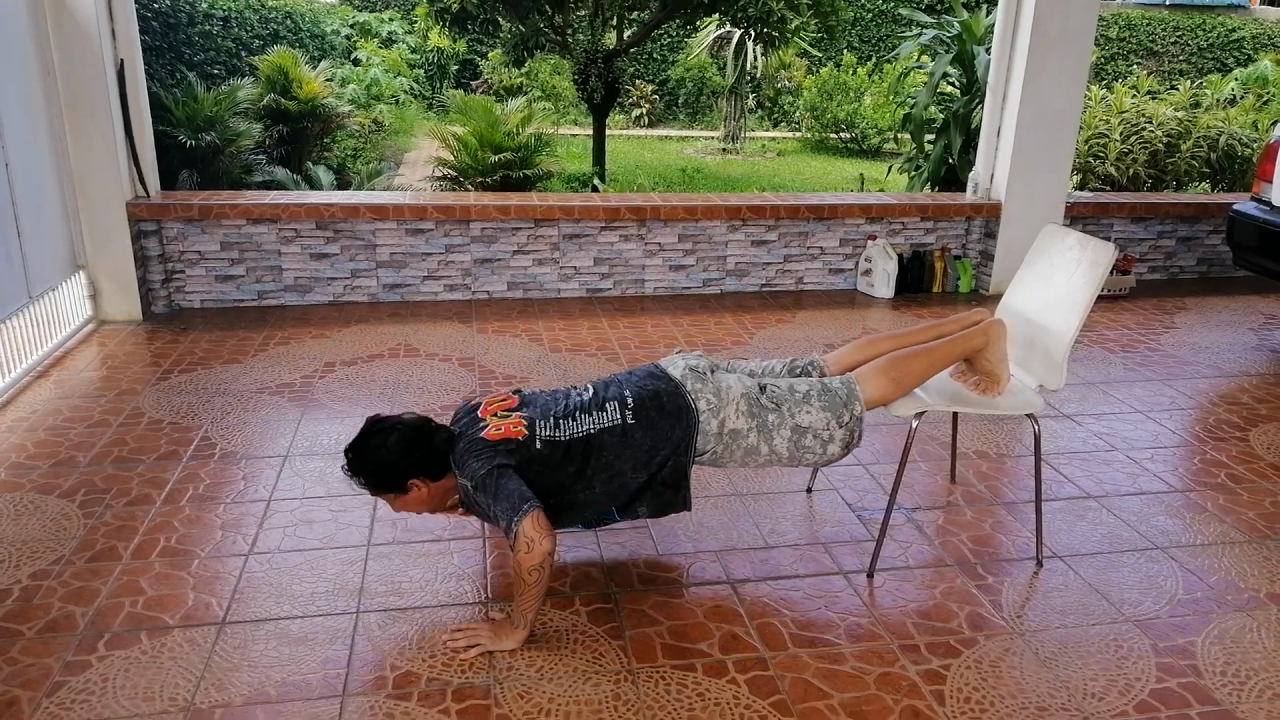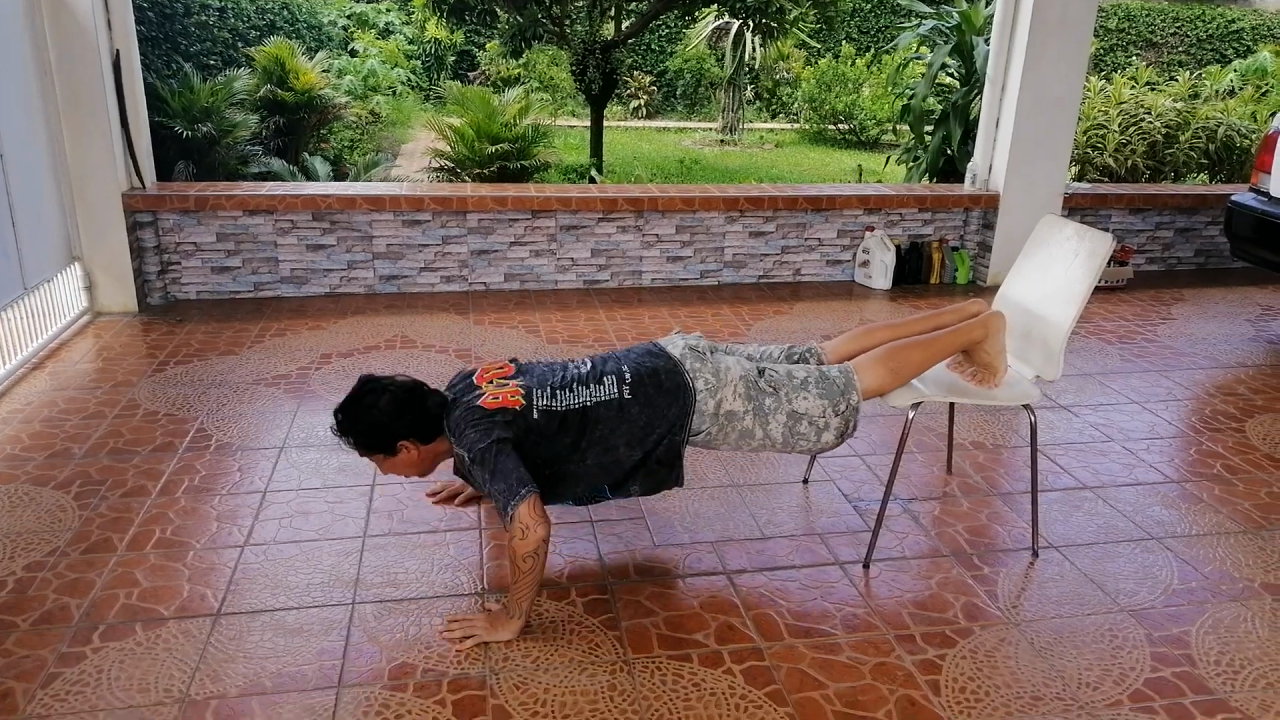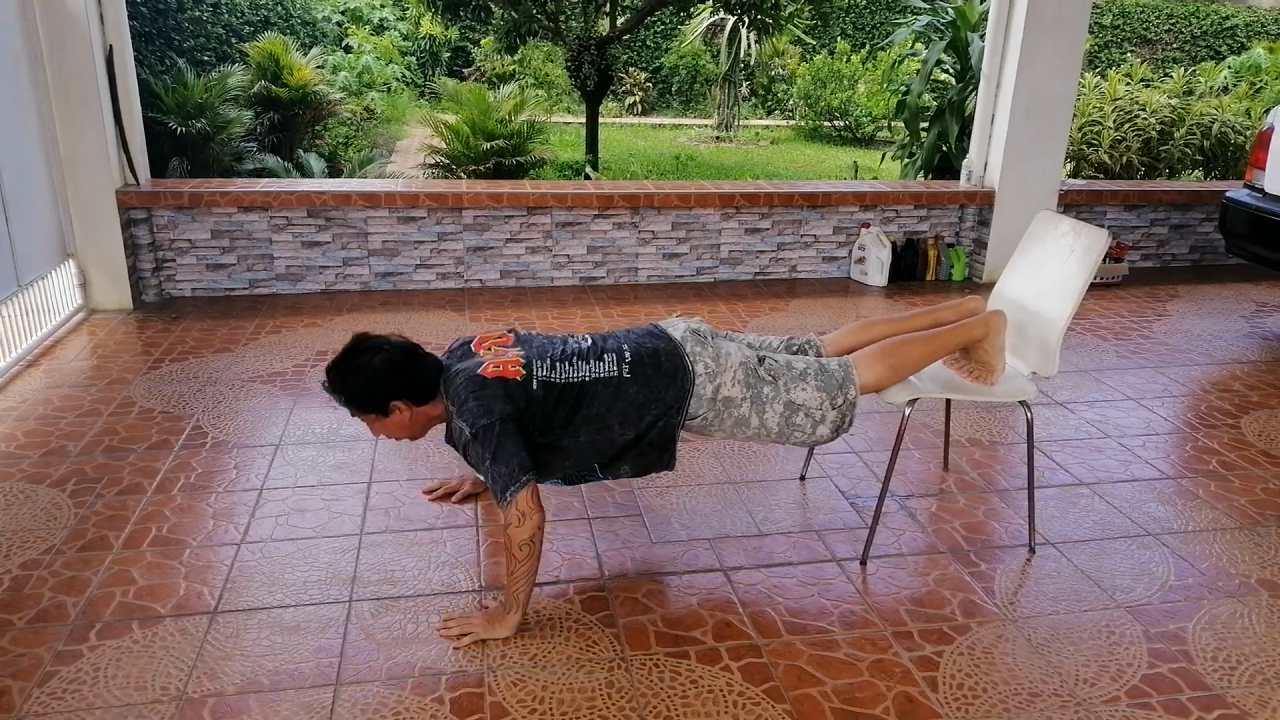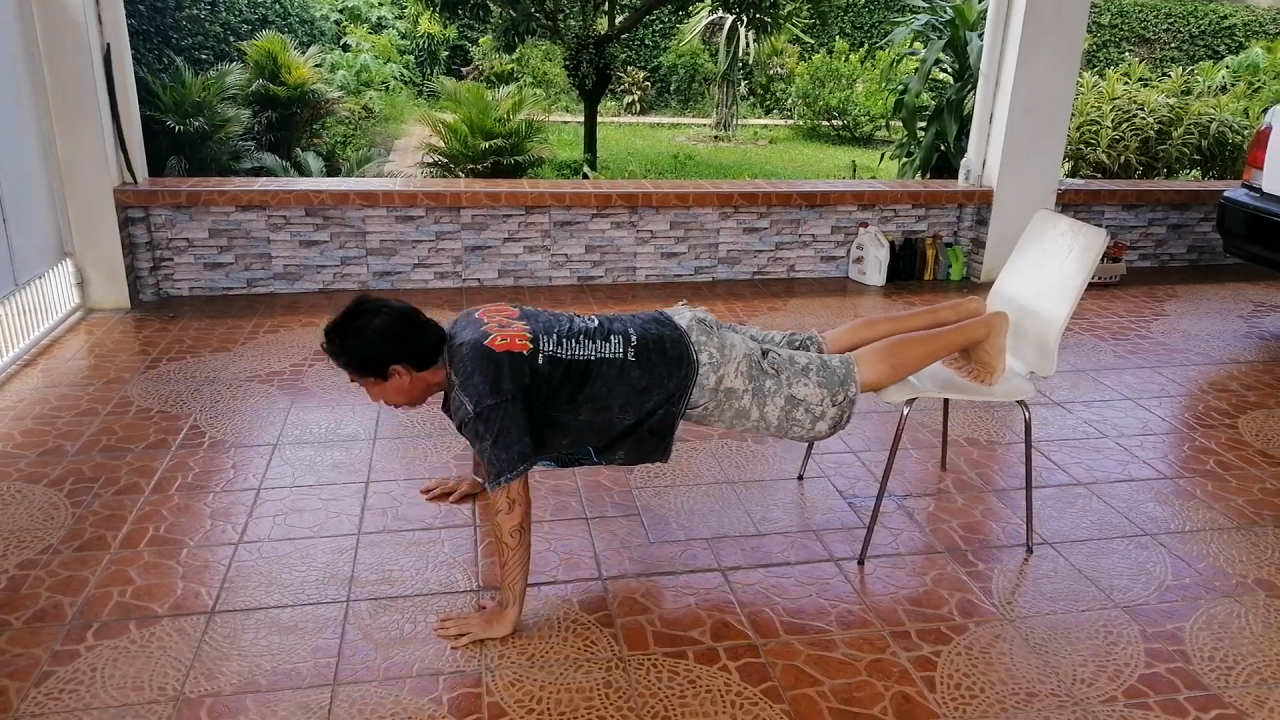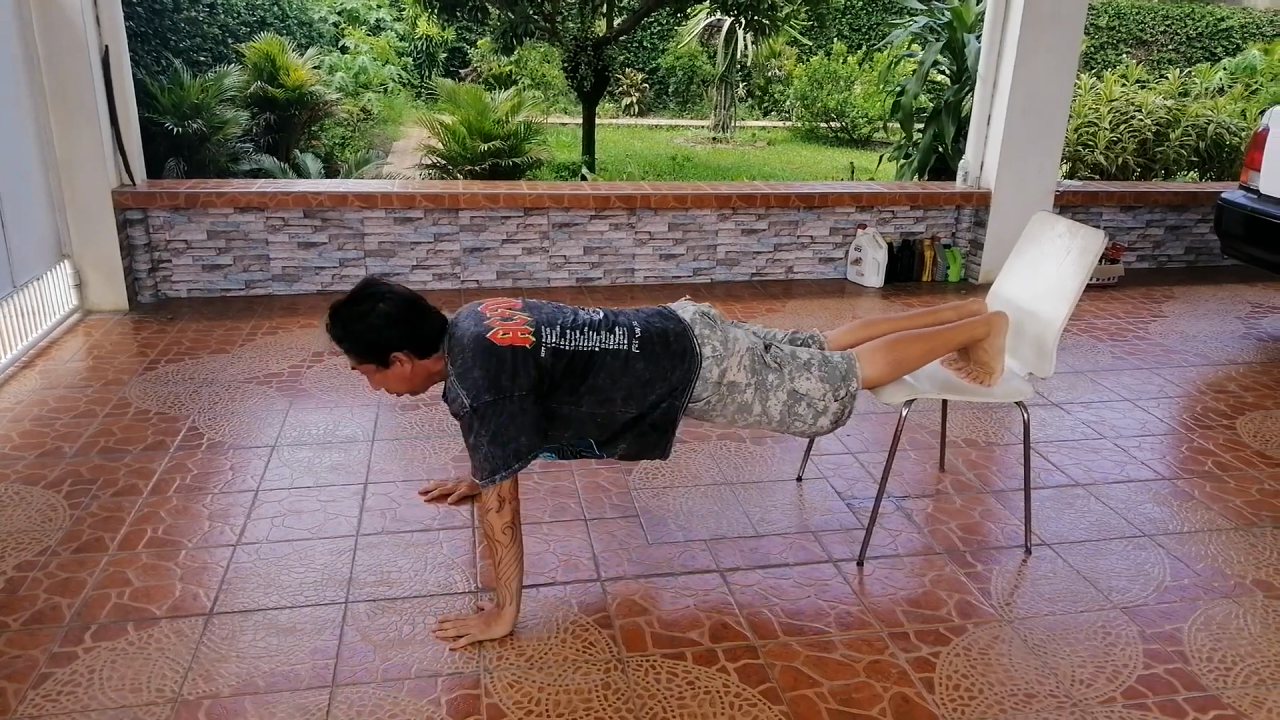
dt=0.1s
person 1, frame 1
left shoulder: (481, 465)
right shoulder: (467, 417)
left elbow: (538, 539)
left wrist: (515, 625)
left hip: (695, 418)
right hip: (678, 382)
left knee: (852, 401)
right knee: (827, 372)
left ankle: (981, 338)
right ankle: (967, 320)
person 1, frame 2
left shoulder: (475, 440)
right shoulder: (461, 390)
left elbow: (532, 525)
left wrist: (512, 615)
right wrist: (482, 476)
left hip: (691, 400)
right hip: (674, 363)
left knee: (849, 390)
right knee: (825, 362)
left ankle: (979, 330)
right ankle: (964, 312)
person 1, frame 3
left shoulder: (472, 401)
right shoulder: (460, 358)
left elbow: (527, 515)
left wrist: (510, 612)
right wrist: (482, 474)
left hip: (693, 383)
right hip: (677, 350)
left knee: (844, 386)
right knee: (824, 350)
left ankle: (981, 328)
right ankle: (961, 309)
person 1, frame 4
left shoulder: (475, 376)
right shoulder: (461, 334)
left elbow: (514, 504)
left wrist: (505, 610)
right wrist: (479, 469)
left hip: (694, 373)
right hip: (678, 338)
left knee: (844, 383)
right knee: (824, 350)
left ankle: (980, 329)
right ankle: (961, 310)
person 1, frame 5
left shoulder: (478, 369)
right shoulder: (468, 325)
left elbow: (503, 503)
left wrist: (502, 613)
right wrist: (475, 472)
left hip: (696, 368)
right hip: (682, 333)
left knee: (848, 377)
right knee: (826, 348)
left ankle: (979, 329)
right ankle: (963, 311)
